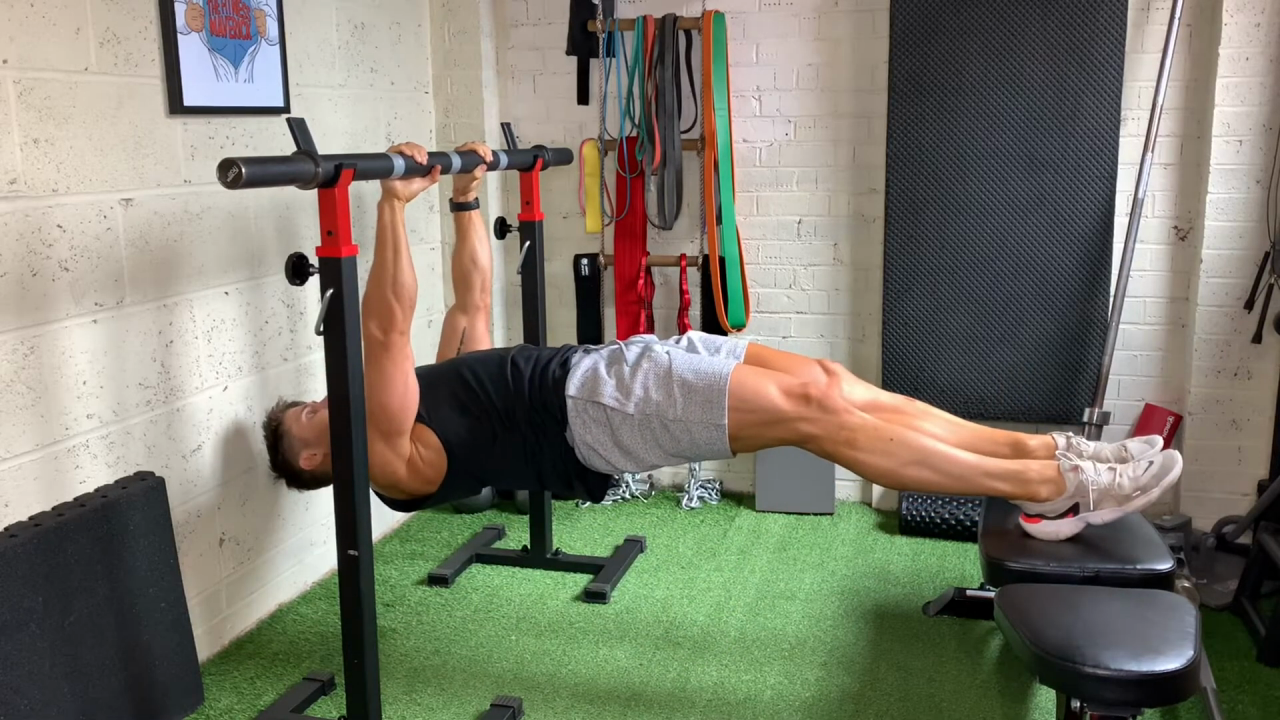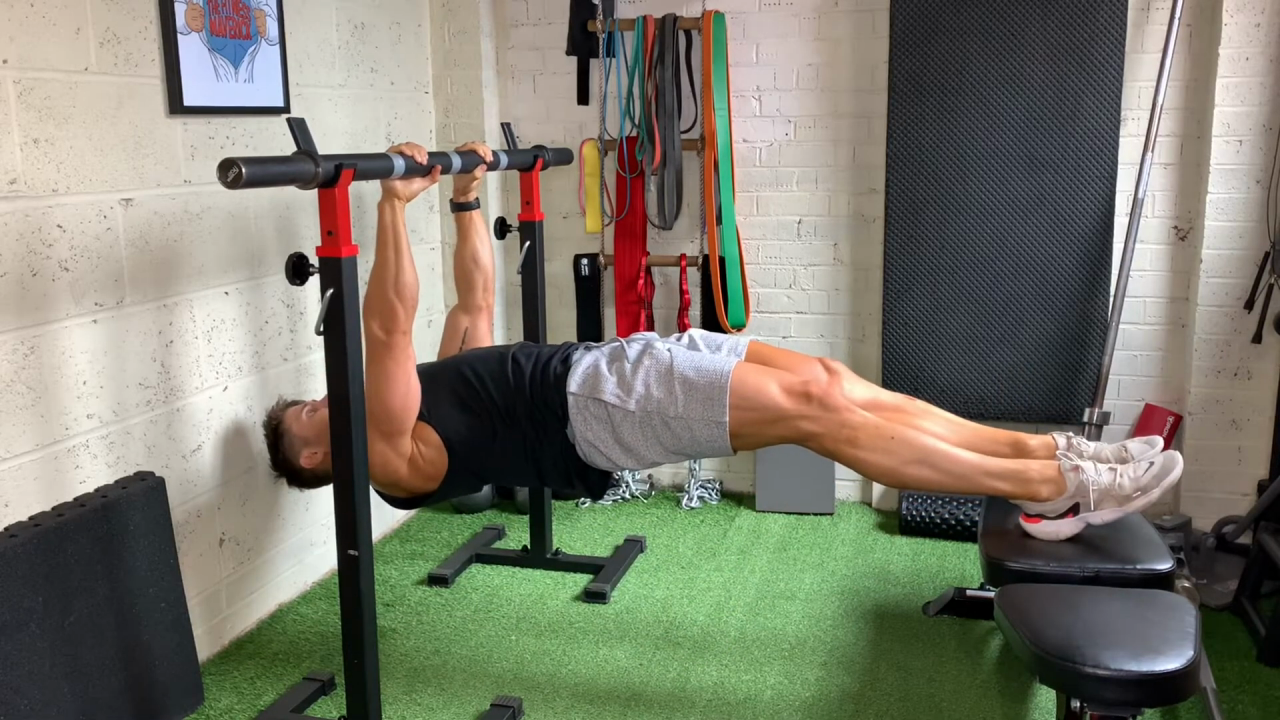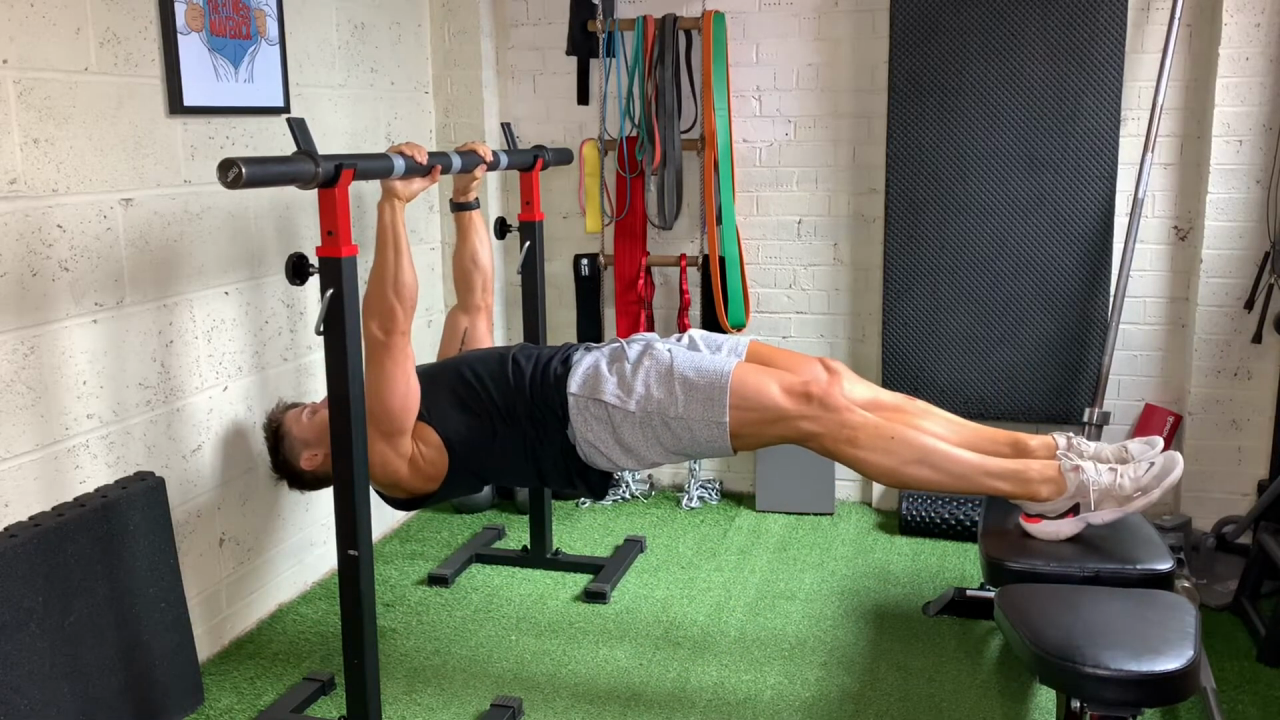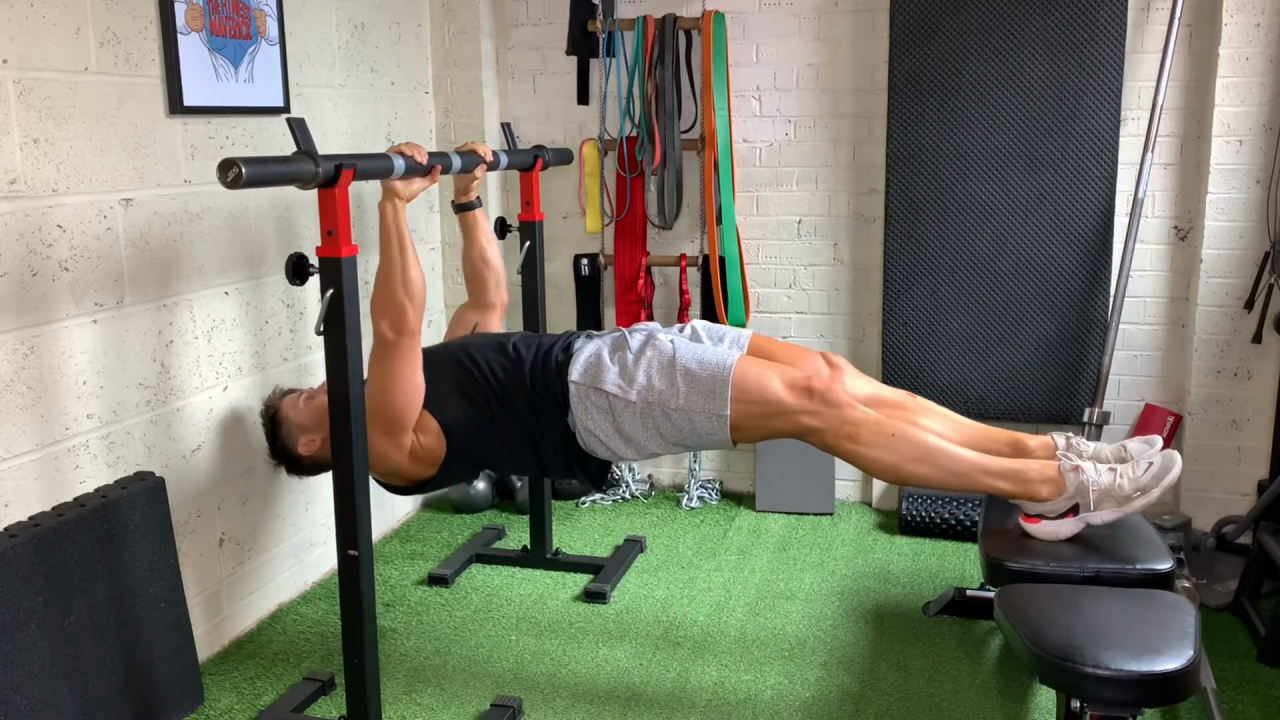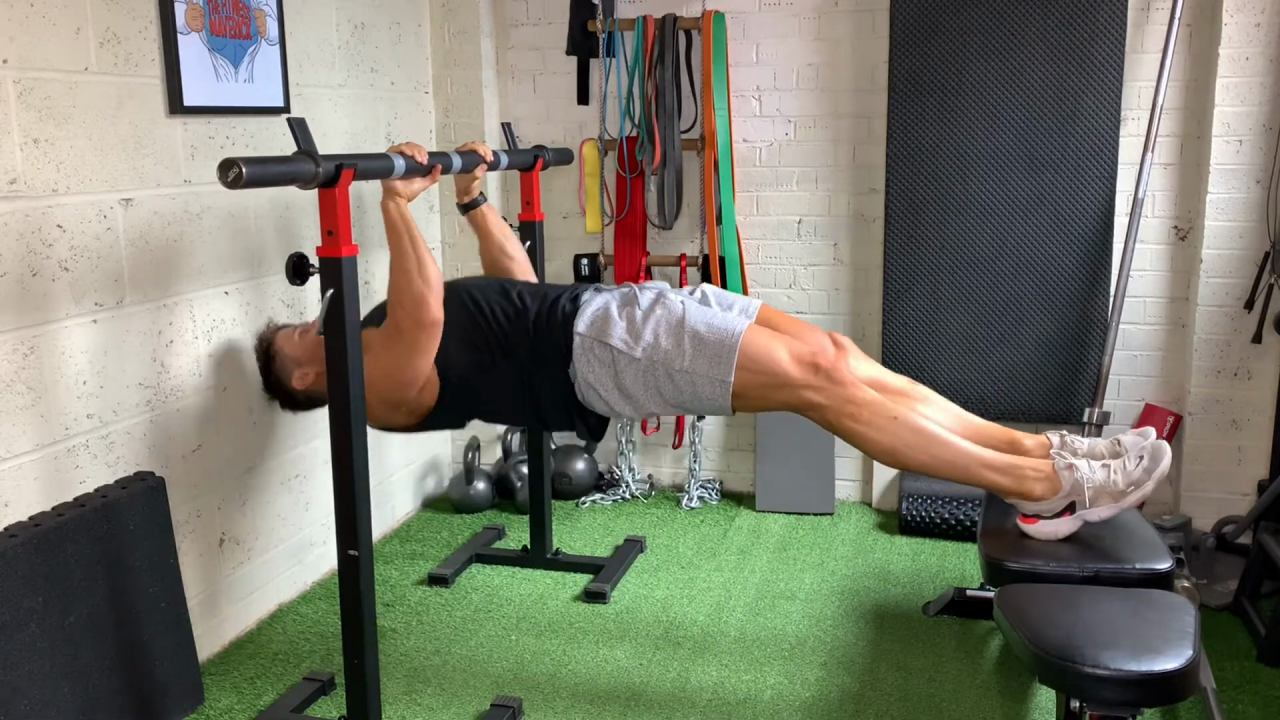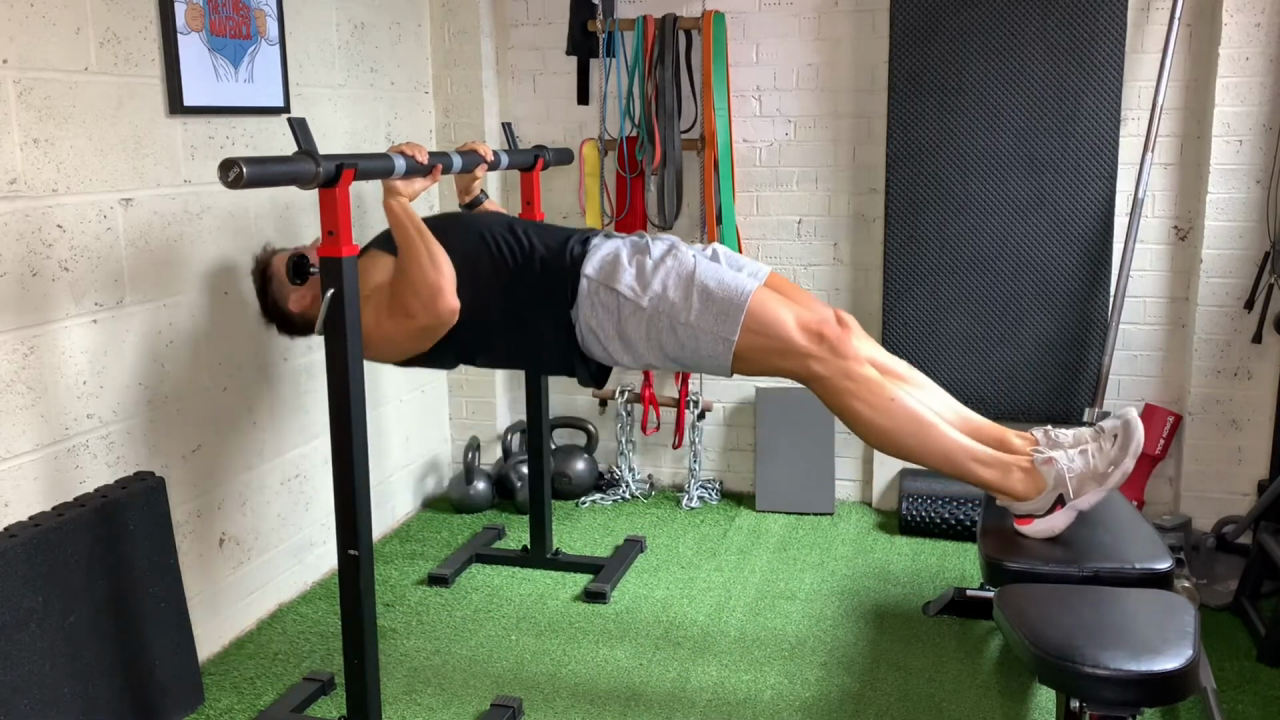
dt=0.2s
person 1, frame 1
left shoulder: (435, 393)
right shoulder: (391, 456)
left elbow: (471, 304)
right elbow: (385, 327)
left wrist: (466, 200)
right wrist: (392, 204)
left hip: (611, 368)
right hip: (597, 407)
left knee: (827, 383)
right knee: (811, 410)
left ankle: (1044, 453)
right ankle: (1057, 488)
person 1, frame 2
left shoulder: (434, 389)
right shoulder: (392, 454)
left elbow: (474, 301)
right elbow: (387, 324)
left wrist: (467, 198)
right wrist: (393, 203)
left hip: (612, 365)
right hip: (597, 404)
left knee: (828, 381)
right knee: (812, 406)
left ankle: (1044, 451)
right ankle: (1055, 487)
person 1, frame 3
left shoulder: (432, 389)
right shoulder: (392, 456)
left elbow: (473, 304)
right elbow: (386, 323)
left wrist: (467, 198)
right wrist: (391, 205)
left hip: (611, 365)
right hip: (598, 404)
left knee: (828, 381)
right knee: (814, 407)
left ankle: (1043, 450)
right ankle: (1057, 487)
person 1, frame 4
left shoulder: (426, 381)
right shoulder: (388, 442)
left elbow: (489, 304)
right elbow: (396, 327)
left wrist: (468, 201)
right wrist: (393, 207)
left hip: (609, 353)
right hip: (599, 391)
left knee: (829, 378)
right knee: (815, 402)
left ankle: (1042, 451)
right ankle: (1054, 489)
person 1, frame 5
left shoulder: (391, 339)
right shoulder: (382, 387)
left elbow: (518, 281)
right elbow: (424, 319)
left wrist: (471, 199)
right wrist: (394, 208)
left hip: (610, 308)
right hip: (598, 347)
left knee: (833, 359)
right knee: (818, 379)
left ankle: (1034, 448)
right ankle: (1048, 486)
person 1, frame 6
left shoulder: (387, 262)
right shoulder: (369, 317)
right elbow: (440, 304)
left wrist: (472, 193)
right wrist: (398, 204)
left hip: (617, 262)
right hip: (604, 297)
left knee: (833, 335)
right knee: (820, 349)
left ankle: (1019, 446)
right ankle: (1031, 487)
